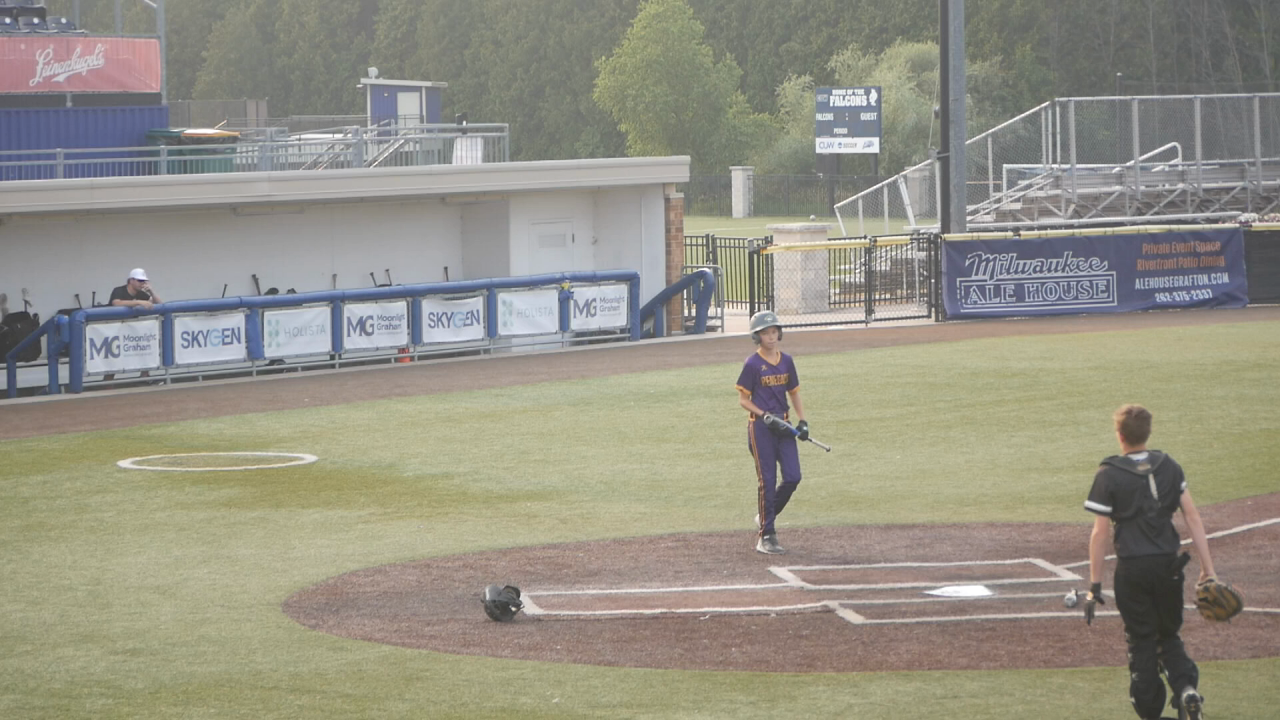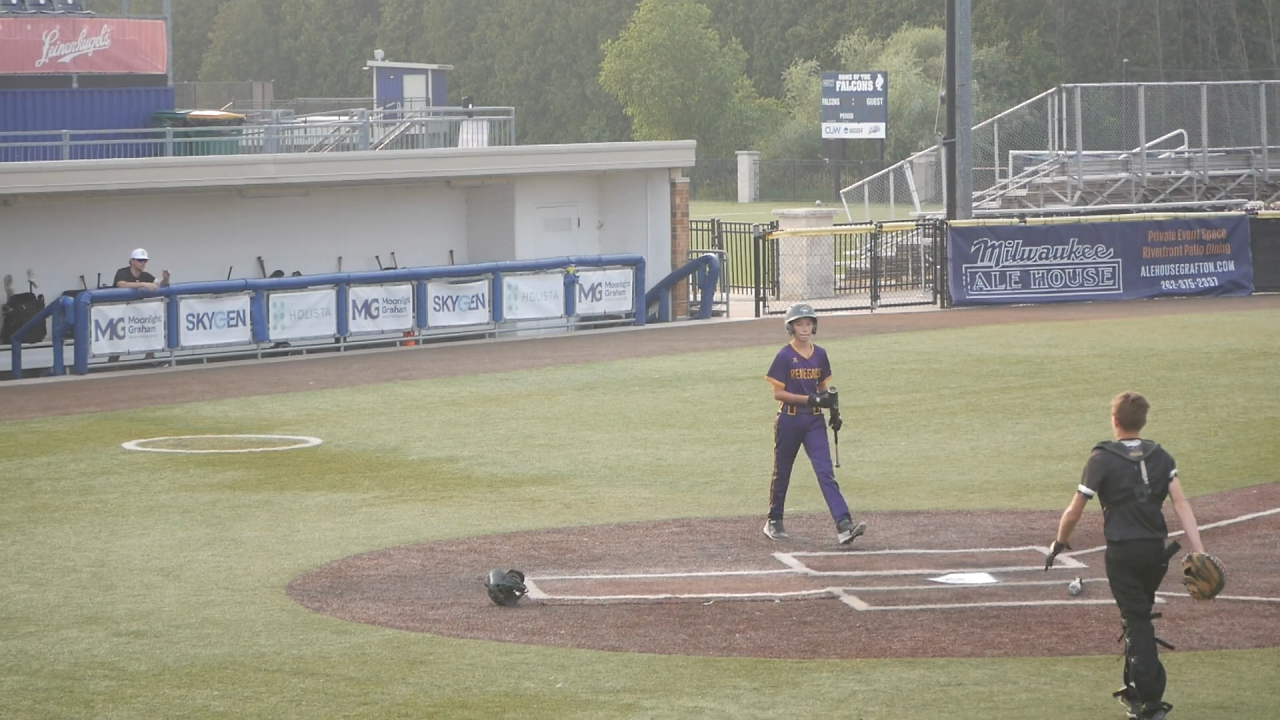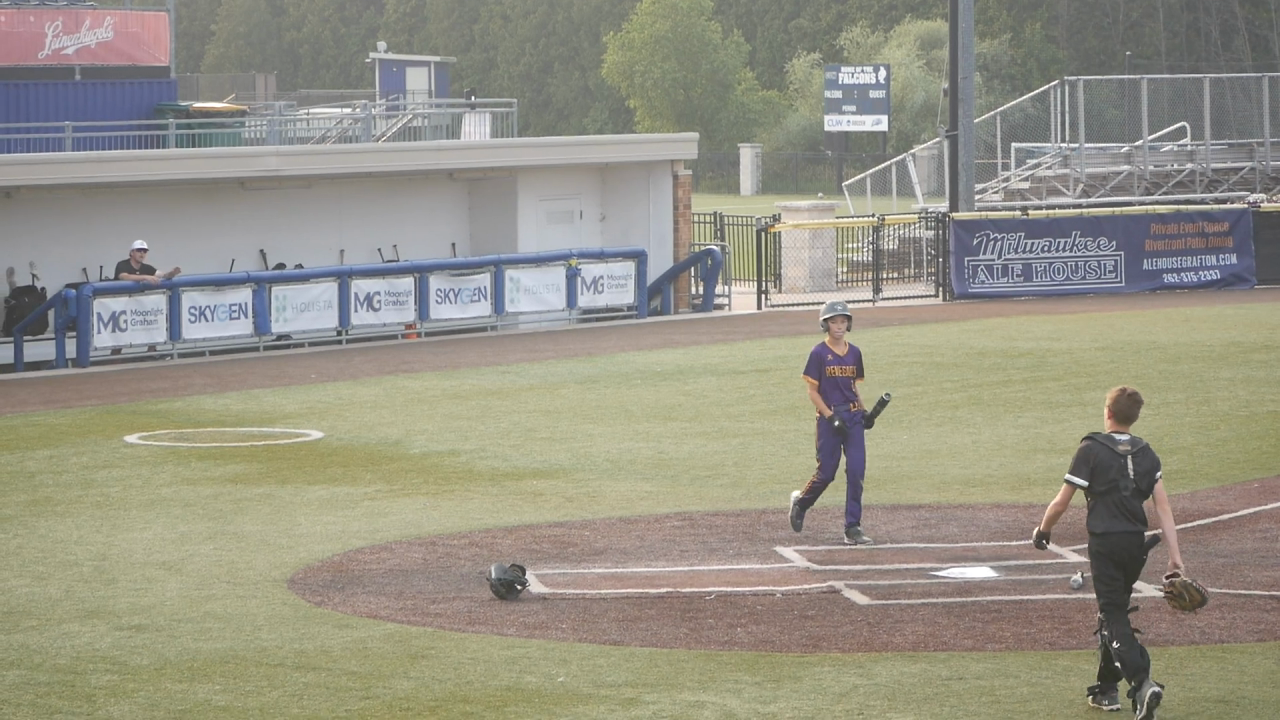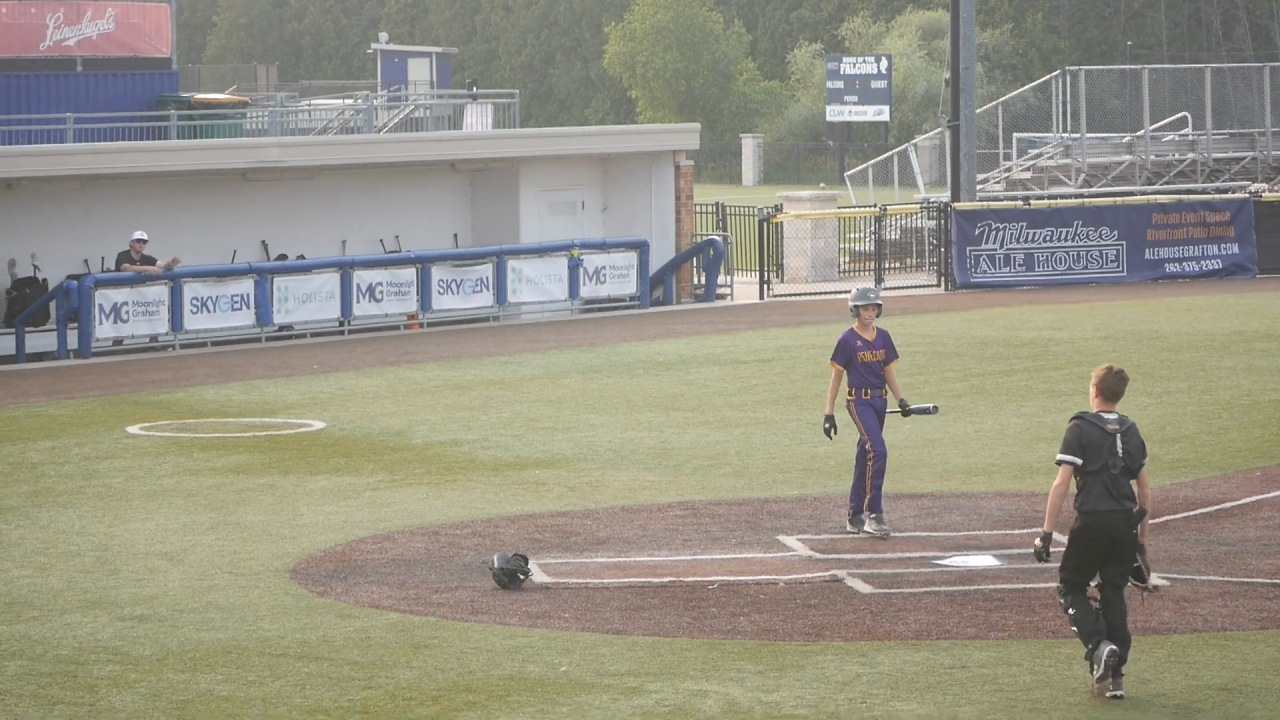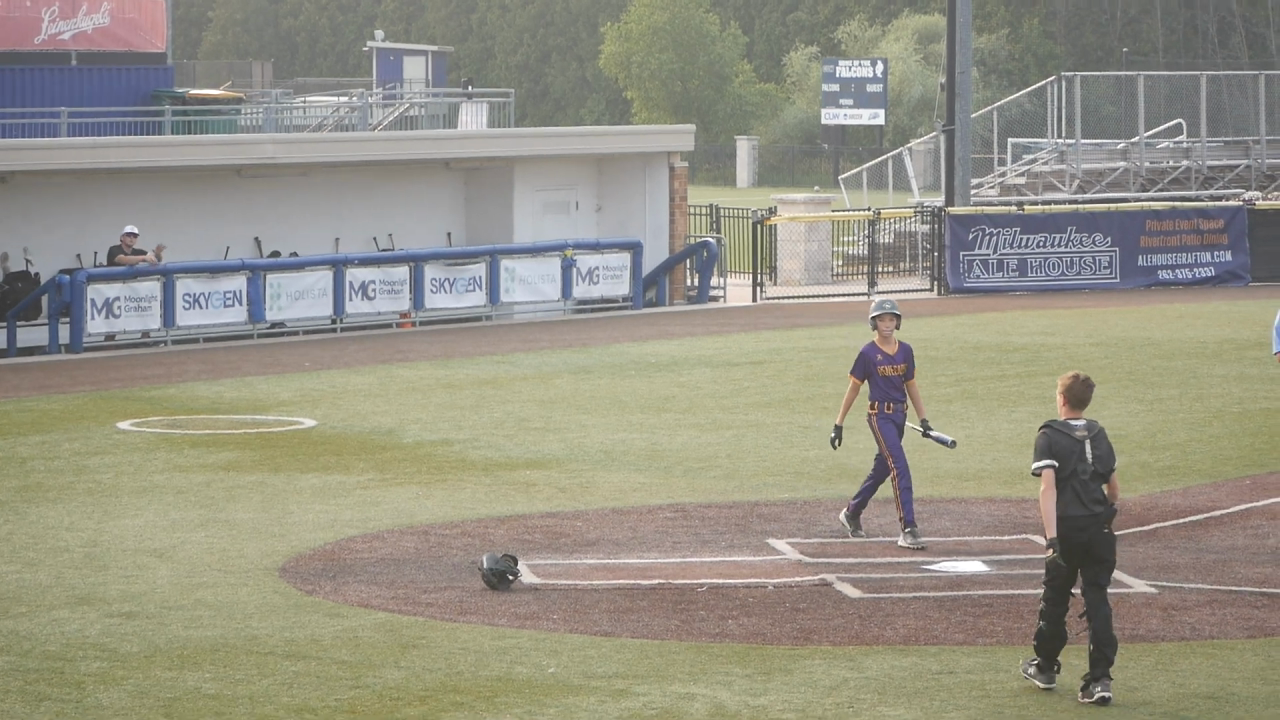
dt=0.2s
person 1, frame 1
left shoulder: (1109, 475)
right shoulder: (1169, 468)
left elbow: (1100, 534)
right elbow: (1192, 517)
left wrist: (1094, 585)
right wrist: (1207, 567)
left hip: (1133, 568)
right hip: (1169, 564)
left knee: (1142, 641)
right knee: (1168, 637)
person 1, frame 2
left shoulder: (1102, 459)
right shoulder: (1160, 456)
left elbow: (1074, 511)
right elbow: (1181, 503)
left wrist: (1058, 544)
right wrist: (1198, 550)
left hip: (1122, 552)
right hip: (1156, 550)
left knee: (1138, 628)
right knee: (1138, 621)
person 1, frame 3
left shoulder: (1090, 450)
right shoulder: (1146, 453)
left elbow: (1062, 501)
right elbow: (1162, 506)
left wrist: (1042, 530)
right wrist: (1175, 556)
left hip: (1104, 544)
right hip: (1136, 544)
left knee: (1112, 619)
right knee: (1115, 611)
left ankle: (1143, 685)
right ankle: (1108, 690)
person 1, frame 4
left shoulder: (1079, 429)
right shoulder: (1132, 432)
left elbow: (1062, 485)
right elbow: (1143, 488)
left wrist: (1046, 533)
right wrist: (1142, 536)
left hip: (1092, 522)
right hip: (1125, 523)
left knee: (1072, 590)
right knee: (1113, 595)
left ankle: (1102, 647)
right ankle: (1113, 676)
person 1, frame 5
left shoulder: (1049, 437)
right shoulder: (1100, 436)
left elbow: (1048, 489)
right elbow: (1113, 489)
left wrist: (1051, 540)
left hip: (1066, 528)
right hip: (1099, 528)
left knee: (1055, 598)
right knee: (1097, 600)
left ankle: (1045, 667)
right ankle: (1100, 678)
person 2, frame 1
left shoulder: (787, 361)
right shoulder: (752, 364)
left elbow: (794, 393)
right elbow: (744, 401)
left wrist: (802, 421)
right wrist: (766, 418)
right hip: (761, 427)
left knee: (793, 477)
right knee: (768, 480)
left ankle: (765, 517)
right ankle: (766, 536)
person 2, frame 2
left shoulder: (820, 354)
right shoulder: (784, 356)
right elbow: (778, 393)
left wrist: (835, 409)
right wrist: (810, 399)
left hip: (814, 420)
right hip: (790, 419)
left knee: (825, 470)
right knee: (783, 470)
left ankle: (844, 525)
right ankle: (774, 520)
person 2, frame 3
left shoulder: (855, 352)
right shoulder: (818, 353)
right elbow: (812, 392)
left wrist: (863, 411)
right wrist: (832, 418)
left hip: (852, 418)
right hip: (828, 419)
left knee: (856, 471)
right knee: (826, 473)
left ankle: (853, 528)
right ankle: (801, 499)
person 2, frame 4
left shoulder: (884, 337)
right shoulder: (847, 340)
left elbow: (888, 372)
right elbow: (837, 377)
left wrist: (901, 400)
right wrist: (829, 413)
left hip: (880, 401)
right hip: (859, 401)
left knee: (866, 457)
right knee: (878, 452)
left ankle: (855, 515)
right ankle: (873, 514)
person 2, frame 5
left shoulder: (905, 350)
right shoulder: (867, 353)
left elbow: (911, 386)
right elbow: (853, 389)
left wrist: (923, 418)
right wrist: (839, 424)
left hip: (900, 415)
right hip: (880, 417)
left knee: (882, 470)
right knee: (899, 469)
left ankle: (852, 511)
right ankle: (908, 529)
